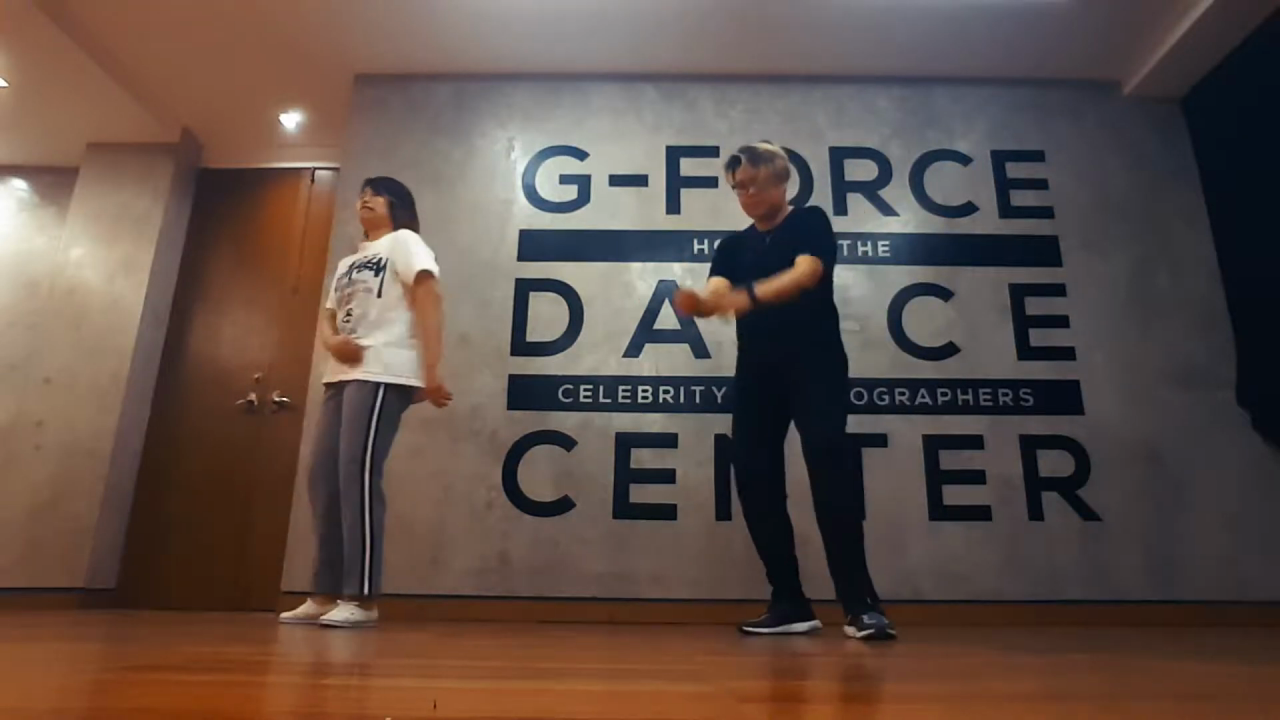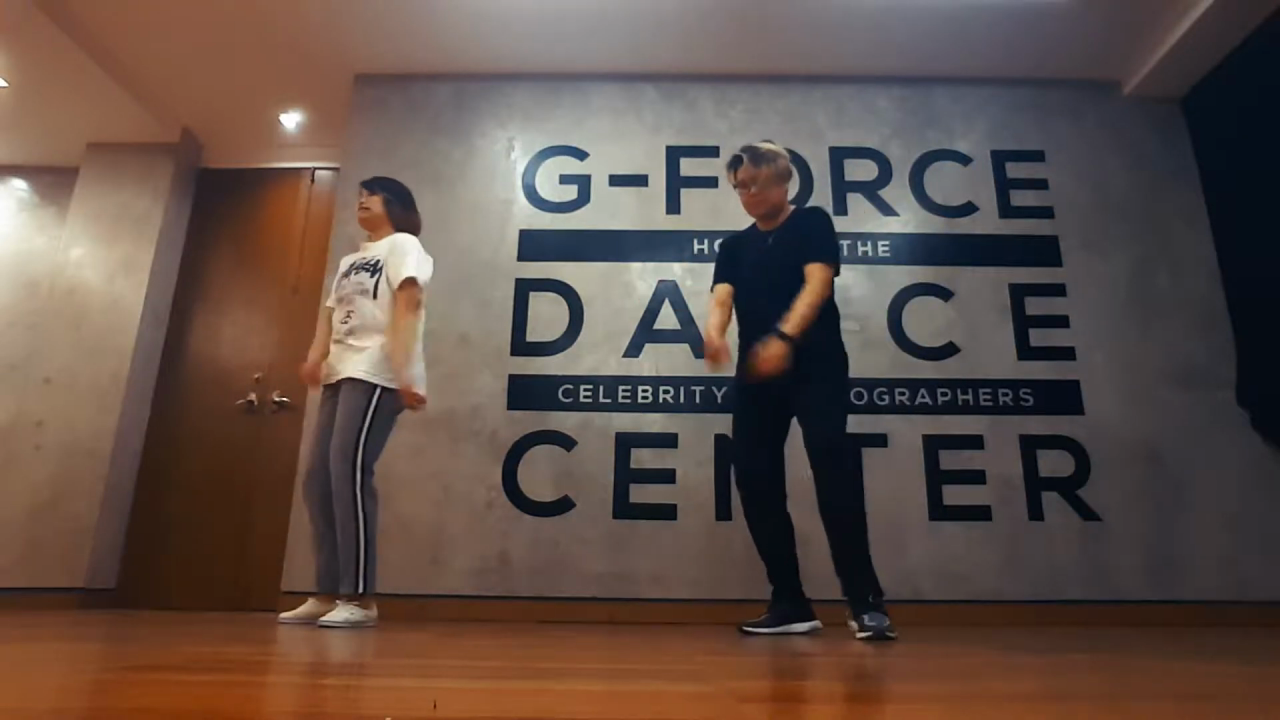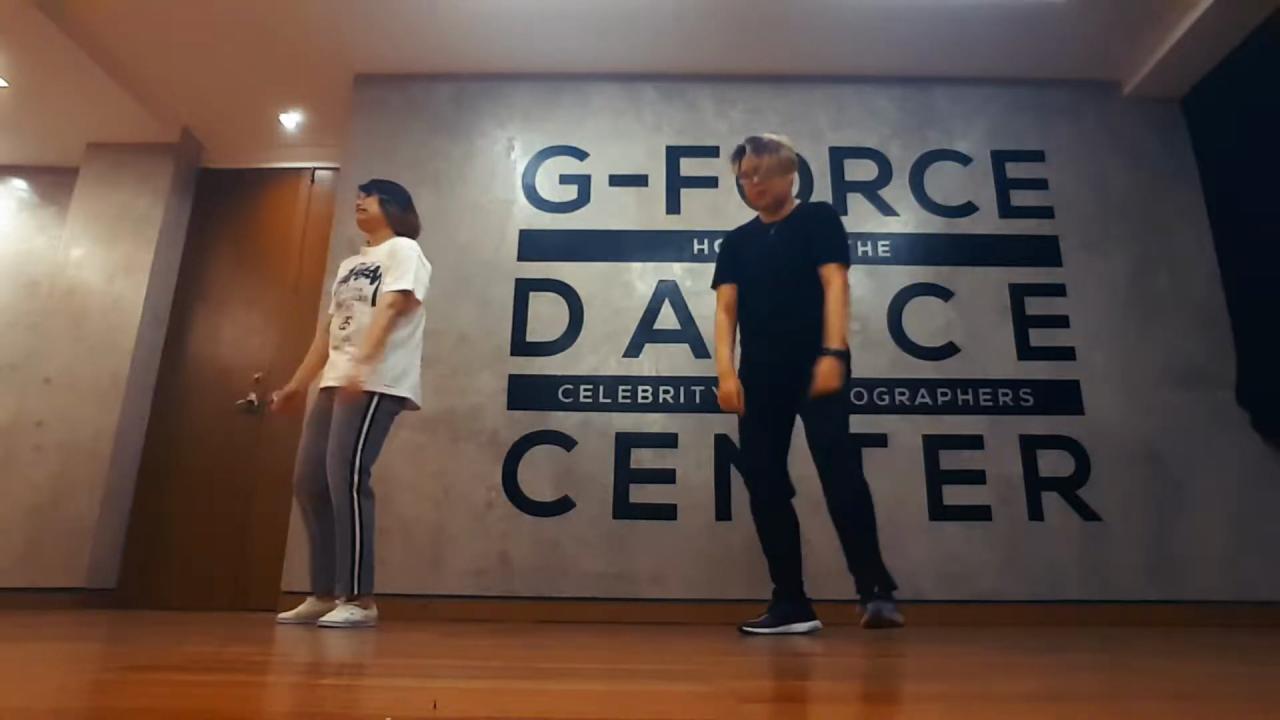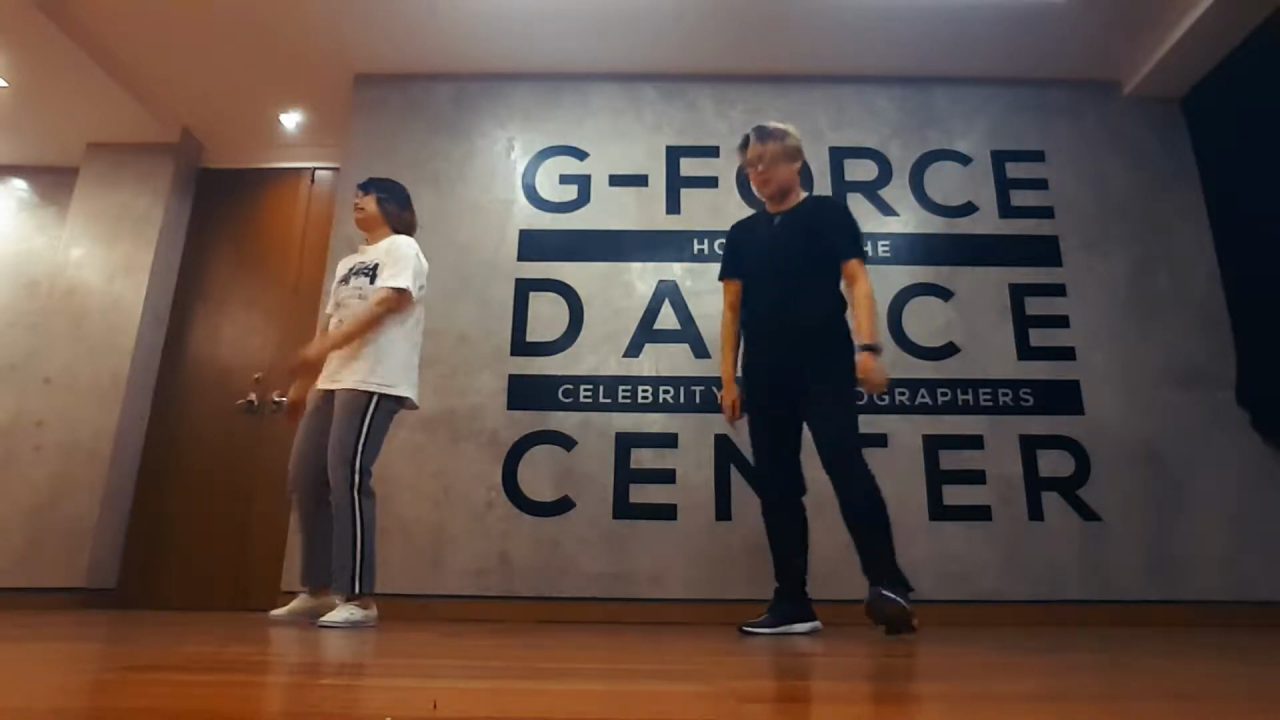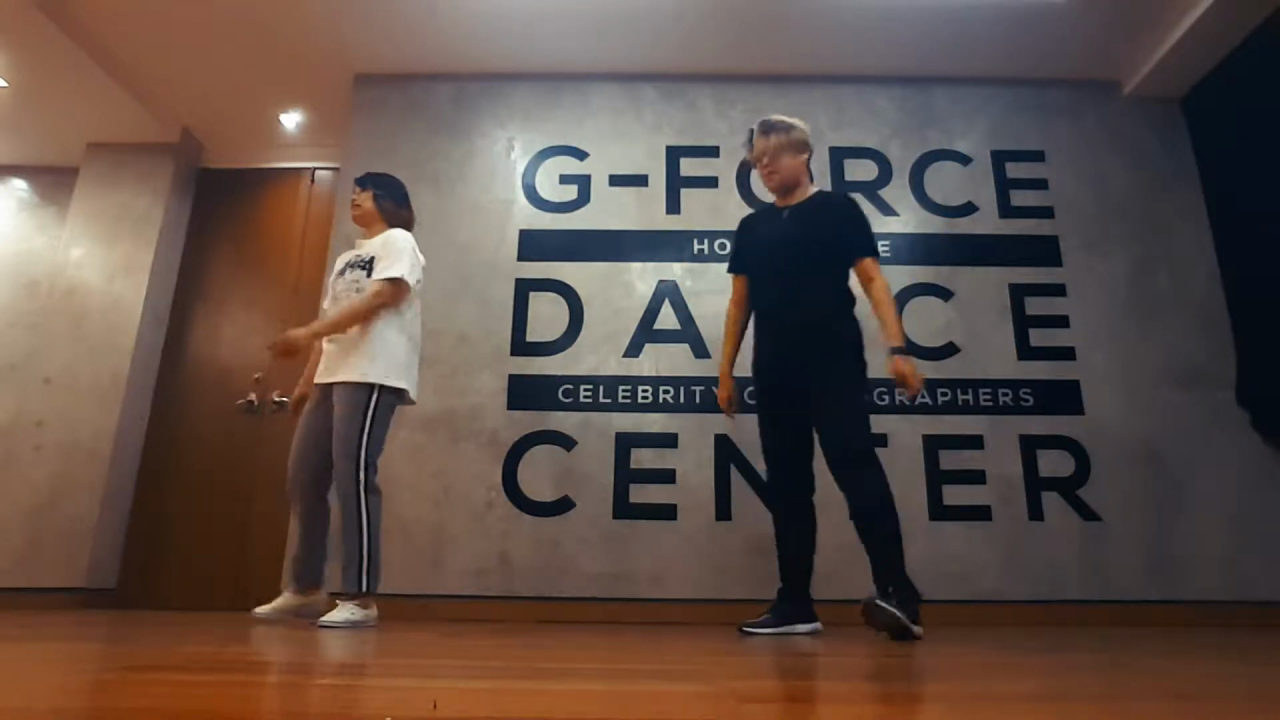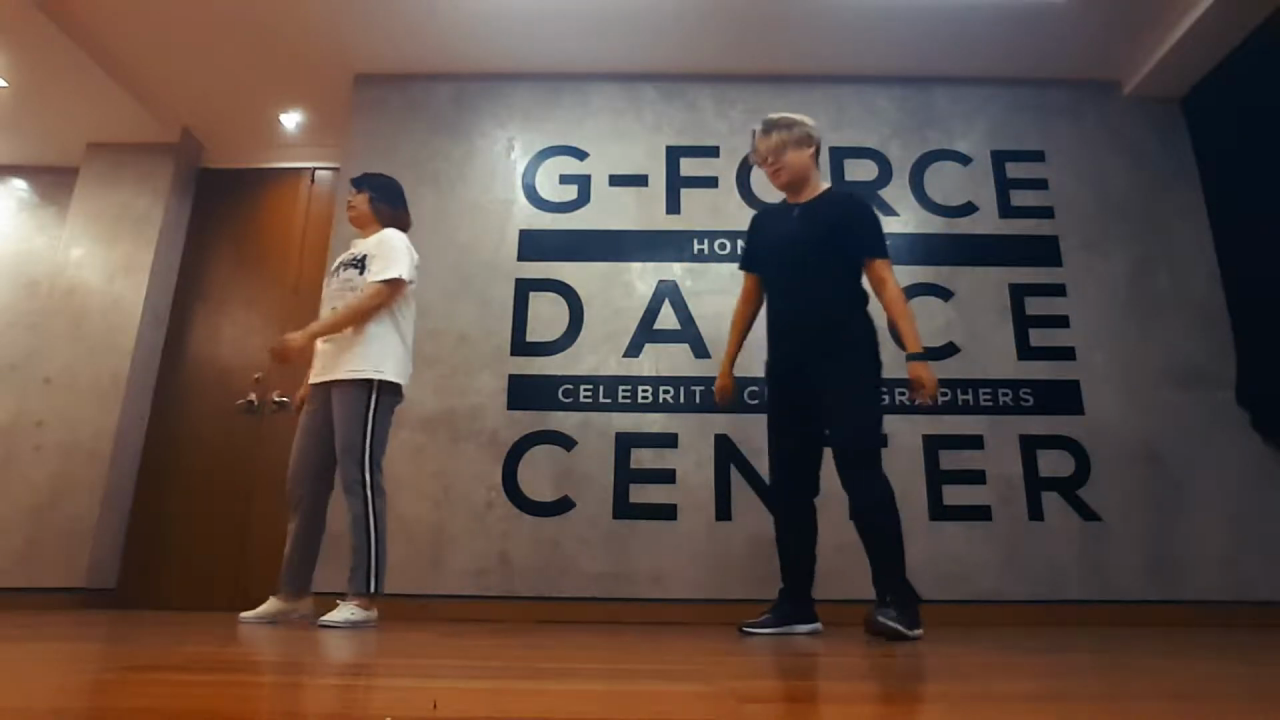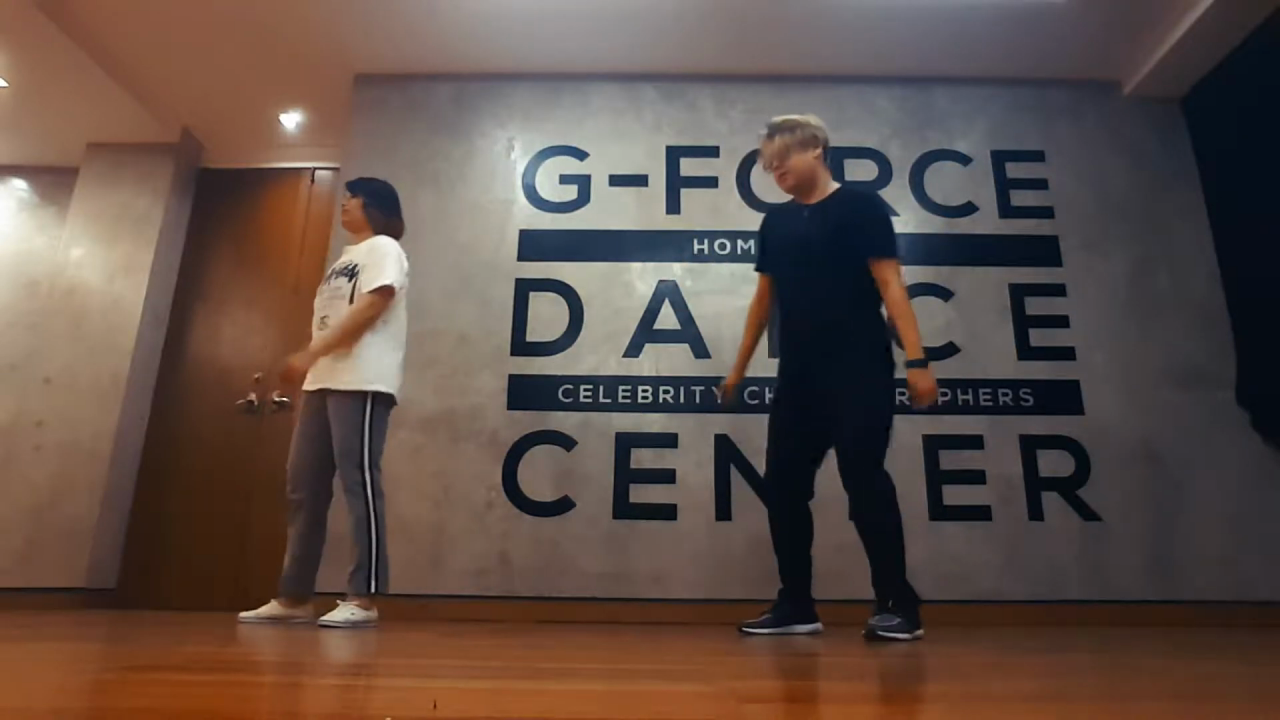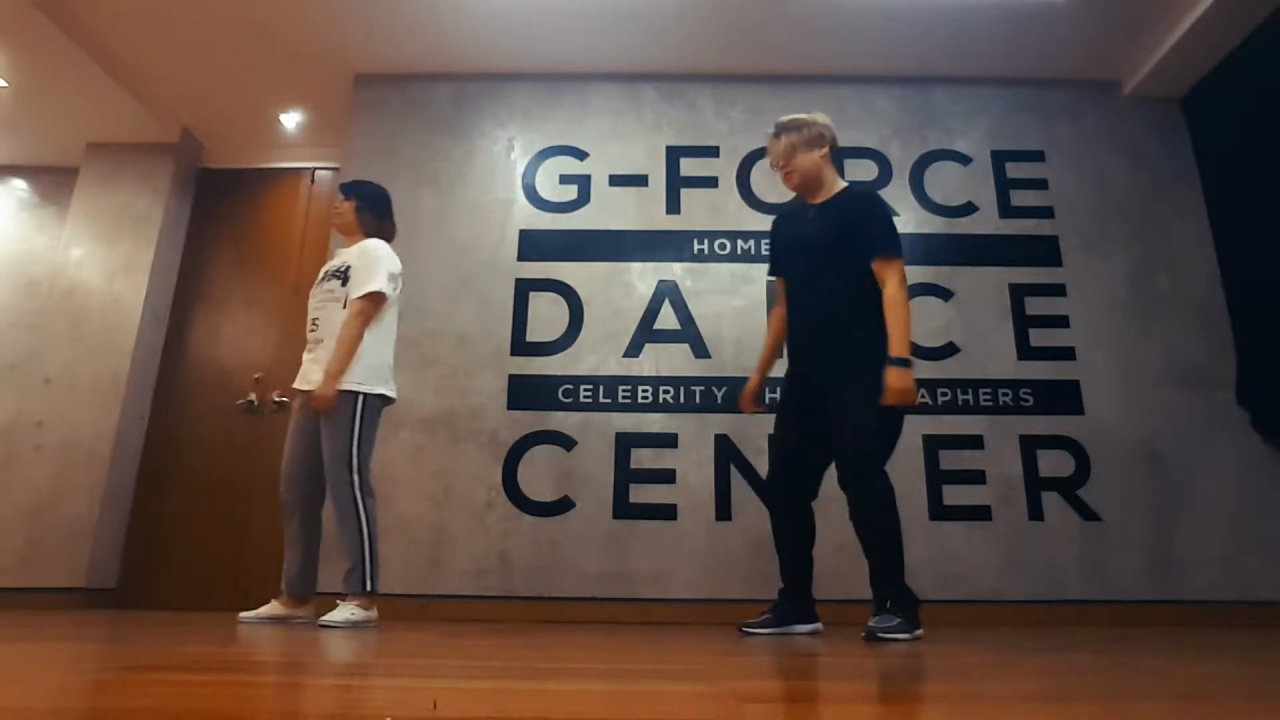
dt=0.1s
person 1, frame 1
left shoulder: (810, 222)
right shoulder: (736, 246)
left elbow: (806, 273)
right elbow: (715, 295)
left wrist: (750, 295)
right wrist: (693, 301)
left hip: (815, 366)
right hip: (756, 374)
left knee: (829, 469)
right knee: (755, 482)
left ankle: (860, 601)
right ankle: (790, 602)
person 1, frame 2
left shoulder: (813, 224)
right shoulder: (735, 246)
left elbow: (817, 285)
right elbow: (721, 304)
left wrist: (783, 337)
right wrist: (713, 336)
left hip: (811, 370)
right hip: (756, 378)
left knee: (834, 468)
right knee: (756, 482)
left ankle: (865, 602)
right ankle: (790, 603)
person 1, frame 3
left shoulder: (819, 219)
right shoulder: (737, 242)
left elbow: (836, 286)
right elbow: (725, 310)
left wrist: (832, 353)
right wrist: (726, 373)
left hip: (816, 367)
right hip: (761, 374)
left knee: (838, 463)
right knee: (763, 481)
left ankle: (875, 589)
right ankle: (791, 602)
person 1, frame 4
left shoulder: (827, 213)
right shoulder: (743, 233)
left elbow: (855, 281)
right elbow: (733, 307)
left wrist: (867, 347)
right wrist: (728, 377)
left hip: (825, 362)
right hip: (765, 372)
left knee: (842, 460)
right knee: (776, 483)
left ankle: (888, 584)
right ankle: (793, 603)
person 1, frame 5
left shoulder: (837, 209)
right shoulder: (752, 227)
left elbow: (872, 278)
right elbow: (740, 302)
left wrist: (897, 347)
right wrist: (726, 371)
left hip: (835, 362)
right hip: (774, 370)
left knee: (854, 464)
right knee: (785, 484)
left ankle: (897, 593)
right ankle: (795, 604)
person 1, frame 6
left shoulder: (847, 207)
right shoulder: (763, 222)
left elbow: (884, 281)
right elbow: (751, 298)
left wrist: (915, 352)
right wrist: (728, 365)
left hip: (846, 363)
right hip: (787, 370)
left knee: (859, 470)
right knee: (788, 484)
left ankle: (897, 601)
right ankle: (796, 604)
person 1, frame 7
left shoulder: (858, 206)
right shoulder: (775, 223)
left elbow: (889, 283)
right elbow: (765, 298)
left wrist: (916, 359)
right wrist: (739, 367)
left hip: (858, 363)
right hip: (799, 371)
left knee: (862, 474)
right knee: (783, 483)
left ankle: (897, 603)
right ankle: (796, 604)
person 1, frame 8
left shoulder: (862, 205)
right shoulder: (785, 223)
left elbow: (892, 280)
left wrist: (899, 359)
right wrist: (760, 372)
left hip: (858, 369)
right hip: (804, 372)
left knee: (861, 475)
right knee: (785, 484)
left ankle: (896, 604)
right ankle: (796, 603)
person 2, frame 1
left shoulder: (403, 242)
right shoulder: (346, 263)
left elbow: (428, 297)
right elbow: (329, 319)
left wrist: (432, 366)
right wrist: (331, 340)
left hip: (382, 374)
right hip: (343, 374)
left knee: (357, 473)
right knee: (323, 480)
left ankle: (361, 598)
right ankle: (326, 594)
person 2, frame 2
left shoulder: (404, 244)
right shoulder: (349, 262)
left elbow: (406, 303)
right elbow: (329, 321)
left wrist: (404, 370)
right wrist: (313, 359)
left hip: (377, 377)
right hip: (342, 377)
left knee: (350, 474)
right knee: (319, 480)
left ankle: (360, 598)
right ankle: (329, 593)
person 2, frame 3
left shoulder: (403, 250)
right shoulder: (348, 265)
left elbow: (392, 310)
left wrist: (359, 369)
right wrist: (297, 382)
left hip: (376, 382)
right hip: (336, 382)
left knee: (347, 476)
right knee: (310, 481)
left ankle: (358, 598)
right ankle: (325, 592)
person 2, frame 4
left shoulder: (401, 247)
right shoulder: (347, 264)
left elbow: (384, 307)
left wrist: (322, 345)
right wrist: (303, 382)
left hip: (375, 381)
right hip: (334, 380)
left knee: (347, 478)
right knee: (305, 478)
left ankle: (360, 598)
right ankle: (319, 589)
person 2, frame 5
left shoulder: (398, 241)
right shoulder: (346, 258)
left elbow: (378, 298)
left wrist: (308, 333)
right wrist: (308, 381)
left hip: (372, 375)
right hip: (333, 373)
left knee: (353, 475)
right knee: (304, 475)
left ankle: (360, 598)
right ankle: (304, 587)
person 2, frame 6
left shoulder: (392, 241)
right shoulder: (346, 257)
left elbow: (377, 297)
left wrist: (305, 335)
right wrist: (308, 383)
left hip: (369, 375)
right hip: (330, 374)
left knee: (359, 477)
right knee: (305, 481)
left ankle: (362, 598)
right ankle: (293, 593)
person 2, frame 7
left shoulder: (383, 248)
right shoulder: (342, 263)
left elbow: (369, 309)
left wrist: (310, 355)
right wrist: (307, 373)
left hip: (362, 383)
right hip: (324, 383)
left knee: (358, 479)
right knee: (304, 486)
left ankle: (363, 598)
right ankle: (294, 597)
person 2, frame 8
left shoulder: (374, 252)
right shoulder: (334, 264)
left elbow: (361, 315)
left wrist: (332, 377)
right wrist: (306, 382)
left hip: (354, 385)
right hip: (316, 385)
left knee: (346, 477)
right knee: (297, 483)
left ankle: (360, 598)
right ankle: (295, 597)
